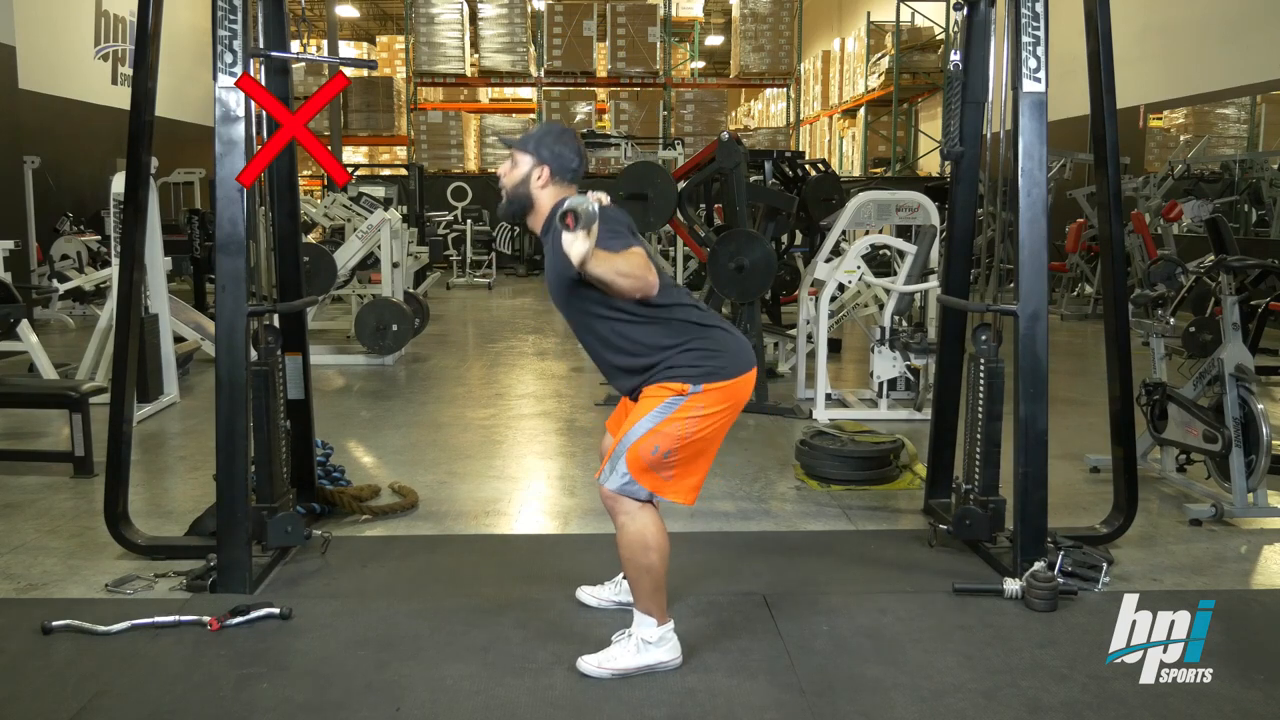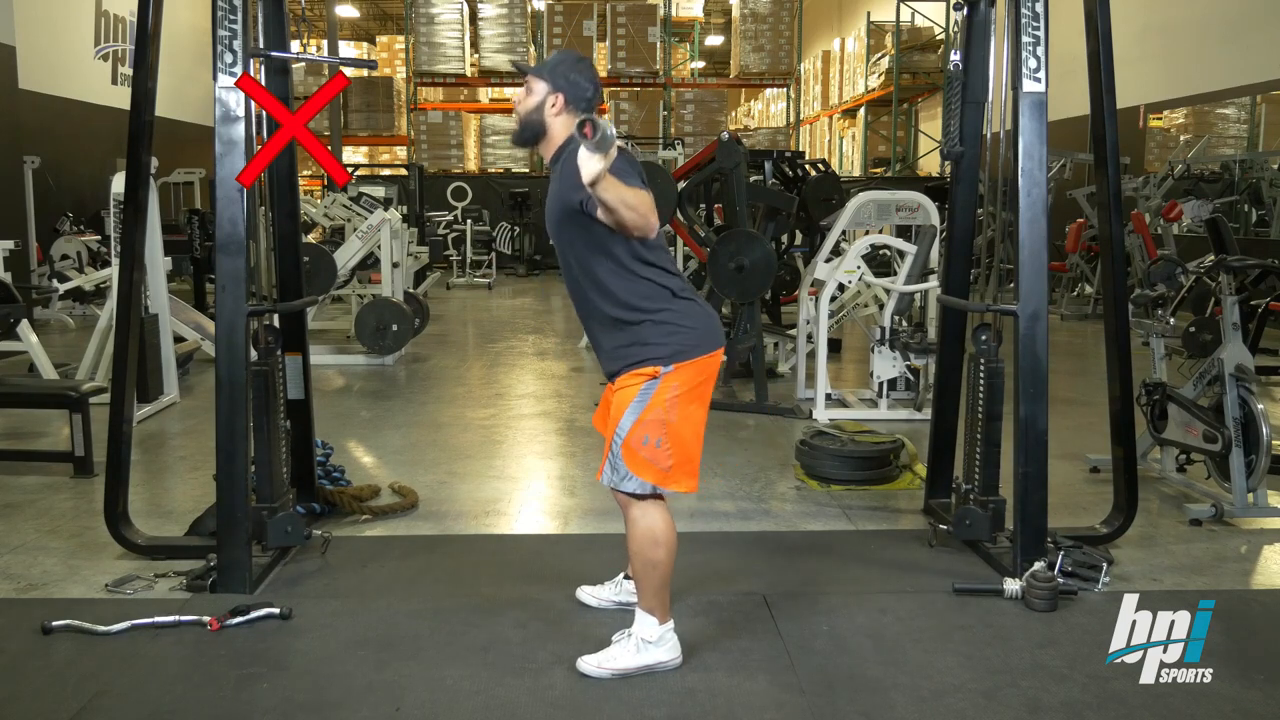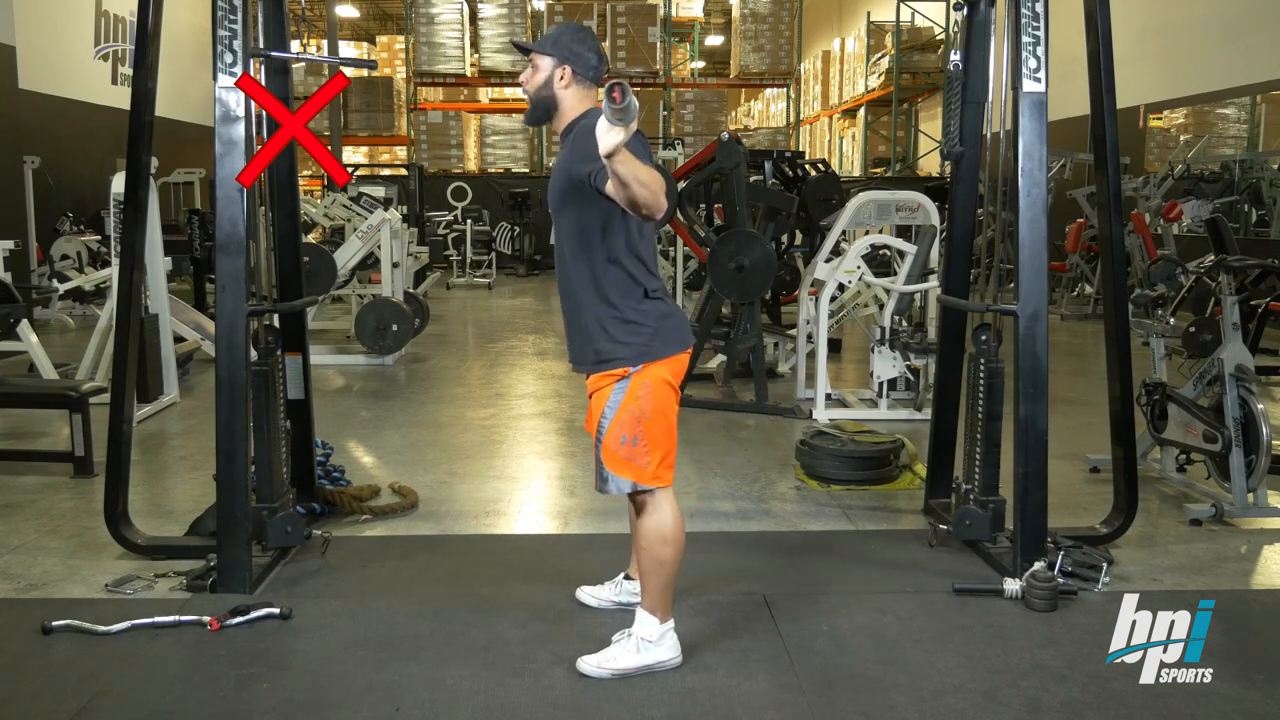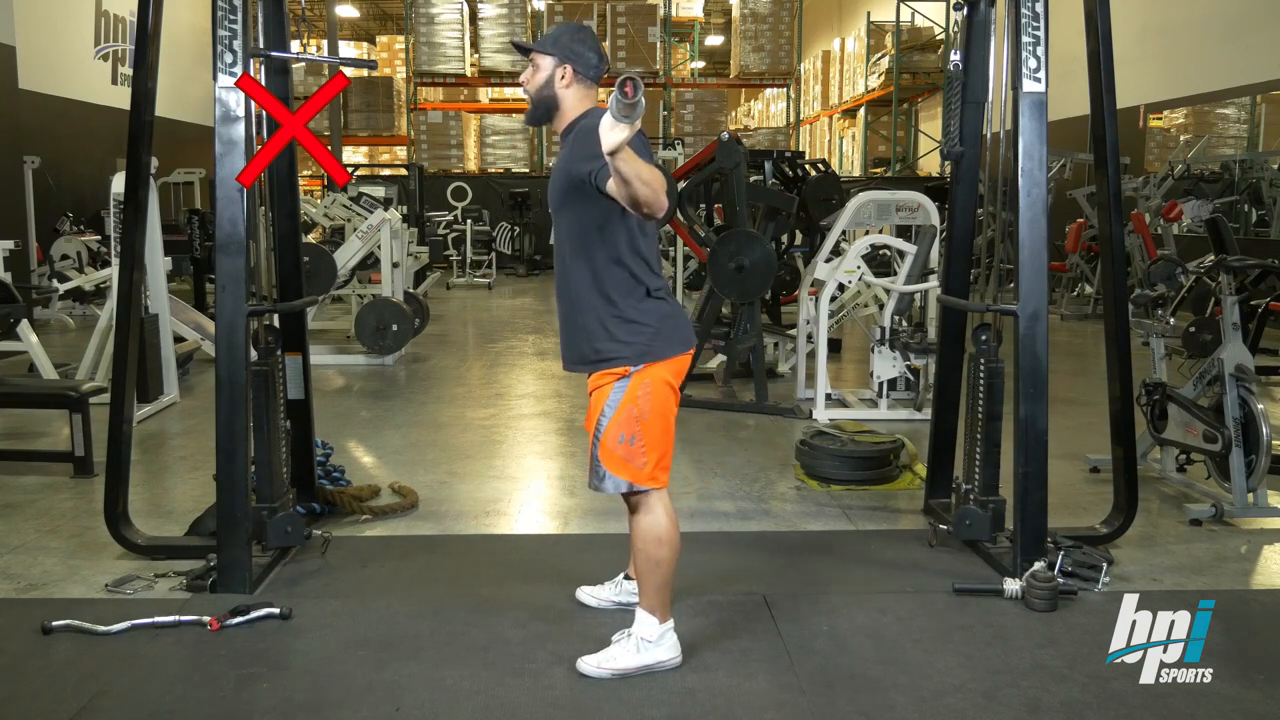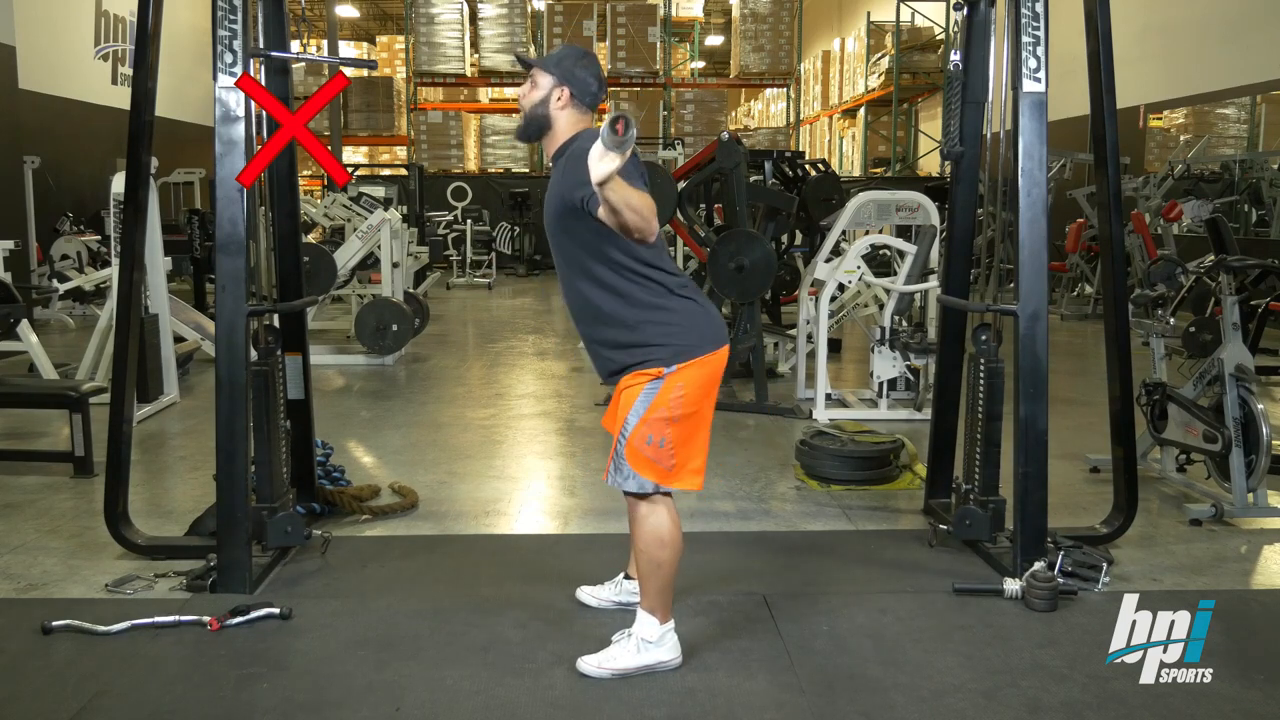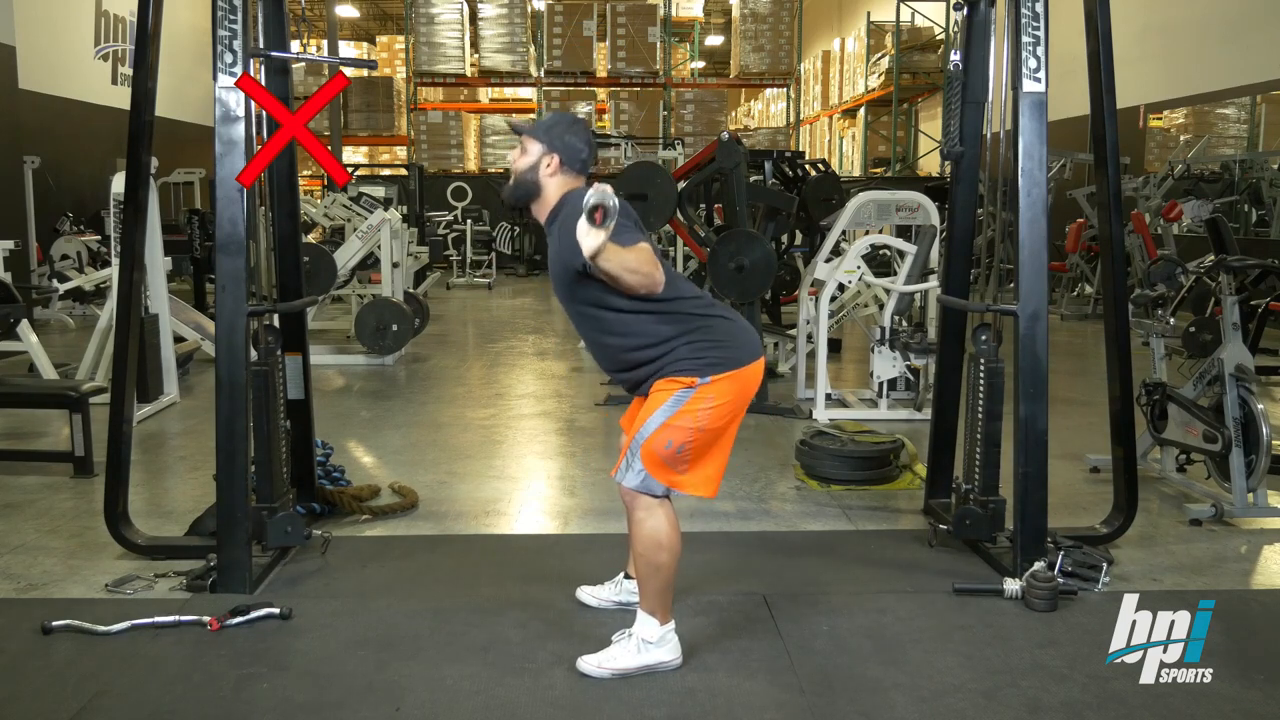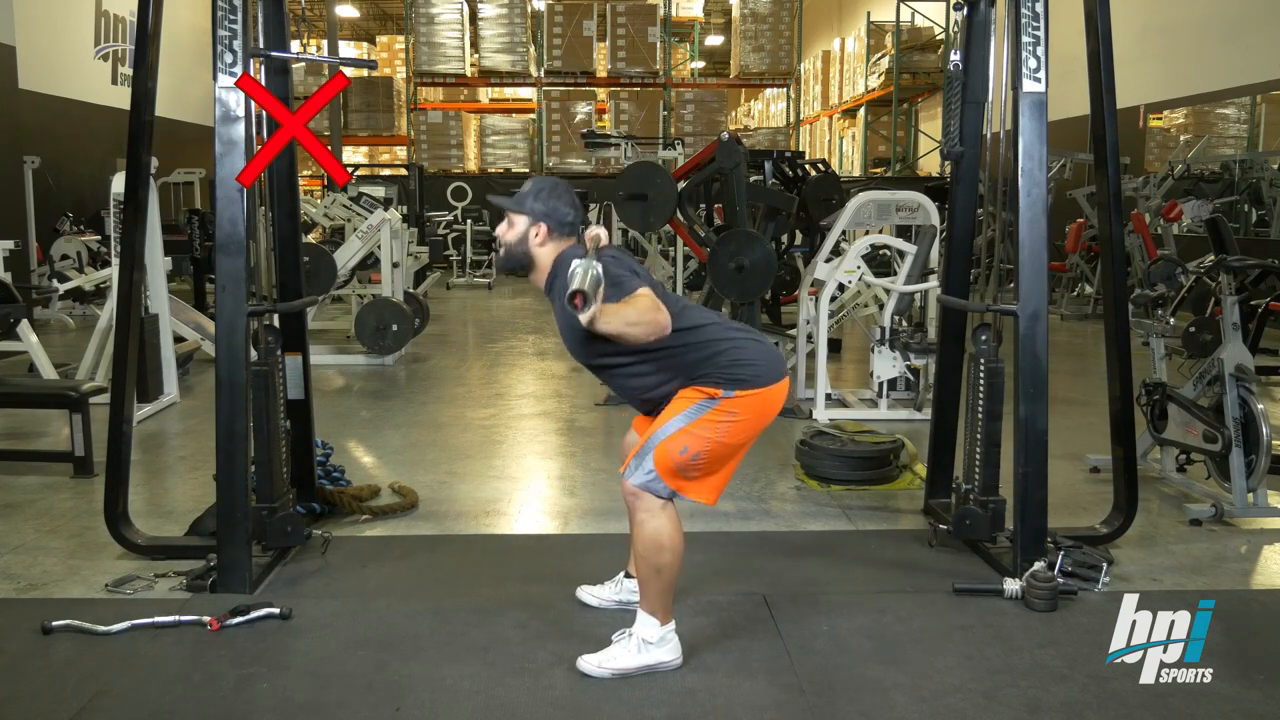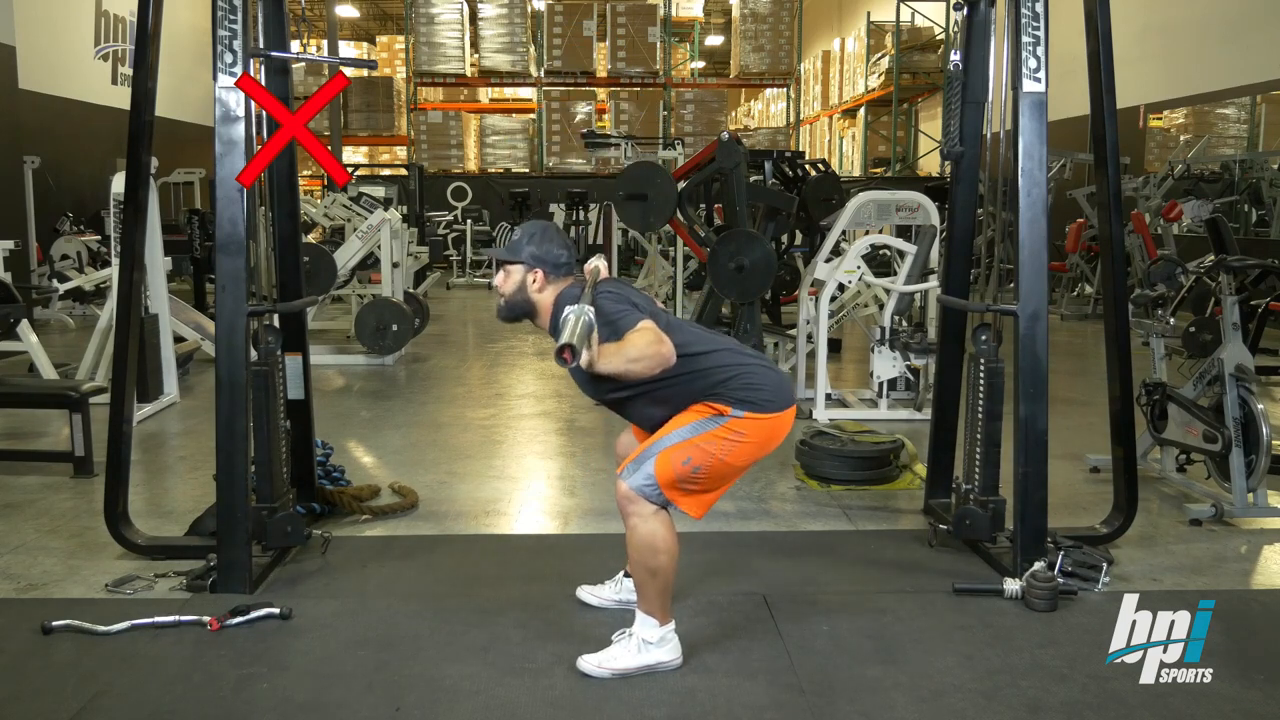
dt=0.3s
person 1, frame 1
left shoulder: (572, 220)
right shoulder: (562, 227)
left elbow: (643, 280)
left wrist: (586, 259)
left hip: (706, 371)
right hip: (685, 365)
left knee: (622, 487)
right knee: (616, 455)
left ankle: (654, 637)
right ankle: (636, 581)
person 1, frame 2
left shoulder: (589, 157)
right shoulder: (573, 162)
left elbow: (644, 221)
left wrist: (598, 180)
left hip: (666, 348)
right hip: (643, 345)
left knee: (641, 484)
right knee: (630, 475)
left ankle: (655, 638)
right ankle: (637, 581)
person 1, frame 3
left shoulder: (598, 137)
right shoulder: (582, 140)
left elbow: (652, 201)
left wrist: (617, 153)
left hip: (635, 345)
right hip: (622, 340)
left knee: (645, 484)
right knee: (634, 479)
left ankle: (655, 636)
right ankle: (638, 580)
person 1, frame 4
left shoulder: (600, 136)
right shoulder: (583, 140)
left elbow: (653, 200)
left wrist: (621, 150)
left hip: (636, 345)
right hip: (621, 339)
left knee: (639, 483)
right knee: (630, 476)
left ankle: (655, 637)
right ankle: (636, 581)
person 1, frame 5
left shoulder: (591, 156)
right shoulder: (576, 159)
left elbow: (644, 225)
left wrist: (609, 182)
left hip: (672, 347)
right hip: (650, 344)
left knee: (645, 481)
right knee: (636, 472)
left ankle: (655, 637)
right ankle: (637, 579)
person 1, frame 6
left shoulder: (582, 212)
right shoulder: (570, 217)
left elbow: (649, 276)
left wrist: (600, 251)
left hip: (714, 361)
right hip: (693, 357)
left knee: (641, 481)
right knee: (634, 459)
left ankle: (655, 638)
right ankle: (636, 581)
person 1, frame 7
right shoulder: (576, 266)
left elbow: (654, 319)
left wrist: (597, 315)
left hip: (741, 380)
right hip: (719, 374)
left knee: (644, 483)
right knee: (637, 453)
left ankle: (655, 638)
right ankle: (637, 580)
person 1, frame 8
right shoulder: (587, 300)
left elbow: (658, 350)
left wrist: (597, 359)
left hip: (750, 405)
right hip: (737, 395)
left knee: (637, 489)
right knee: (631, 451)
left ankle: (655, 639)
right ankle: (635, 581)
